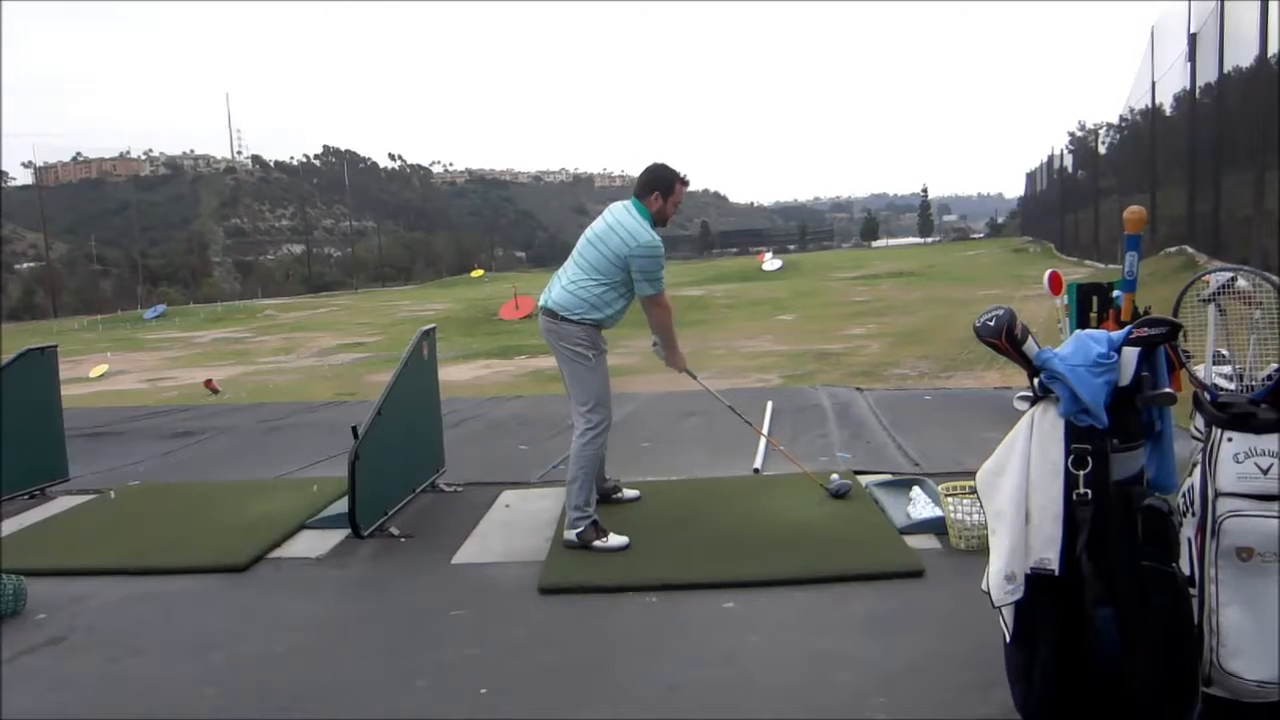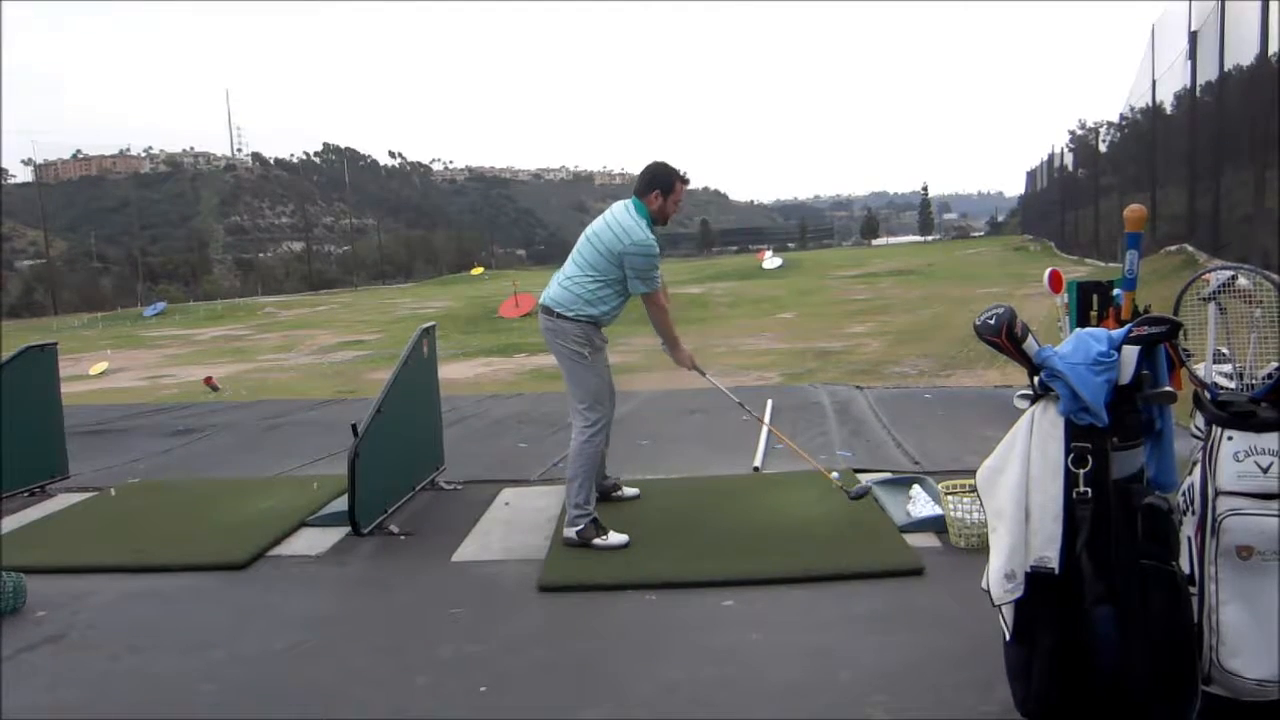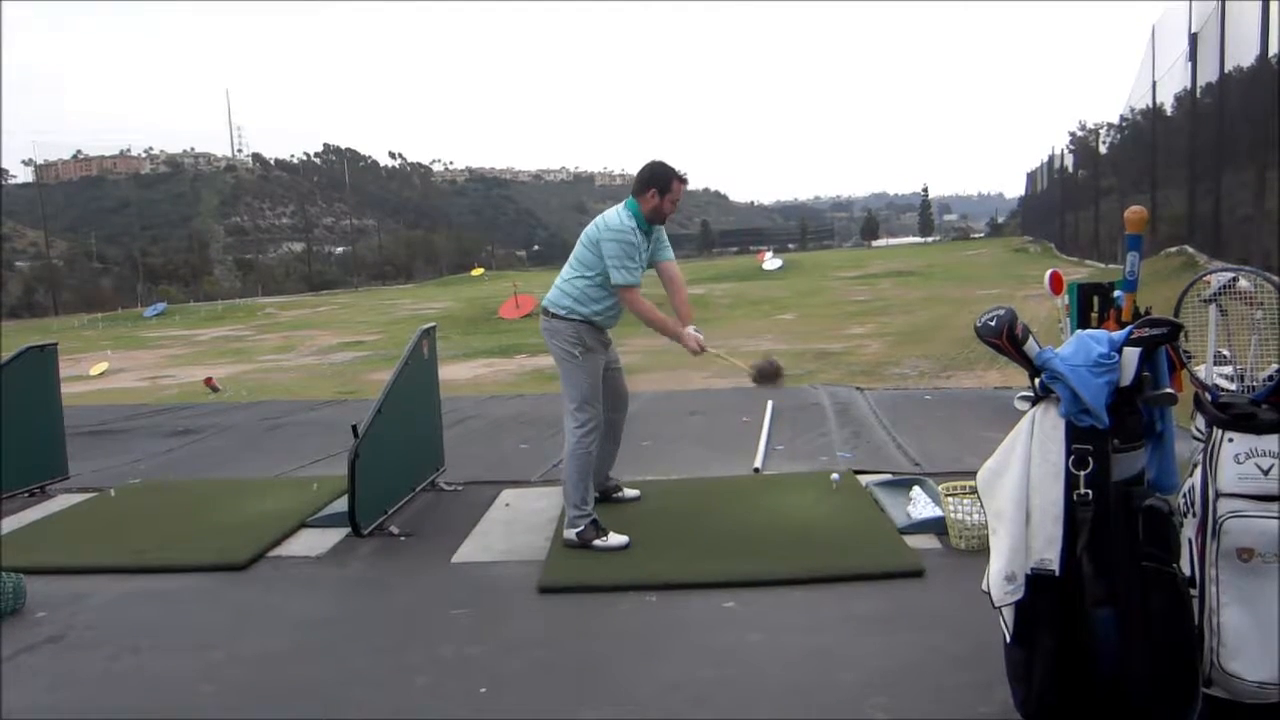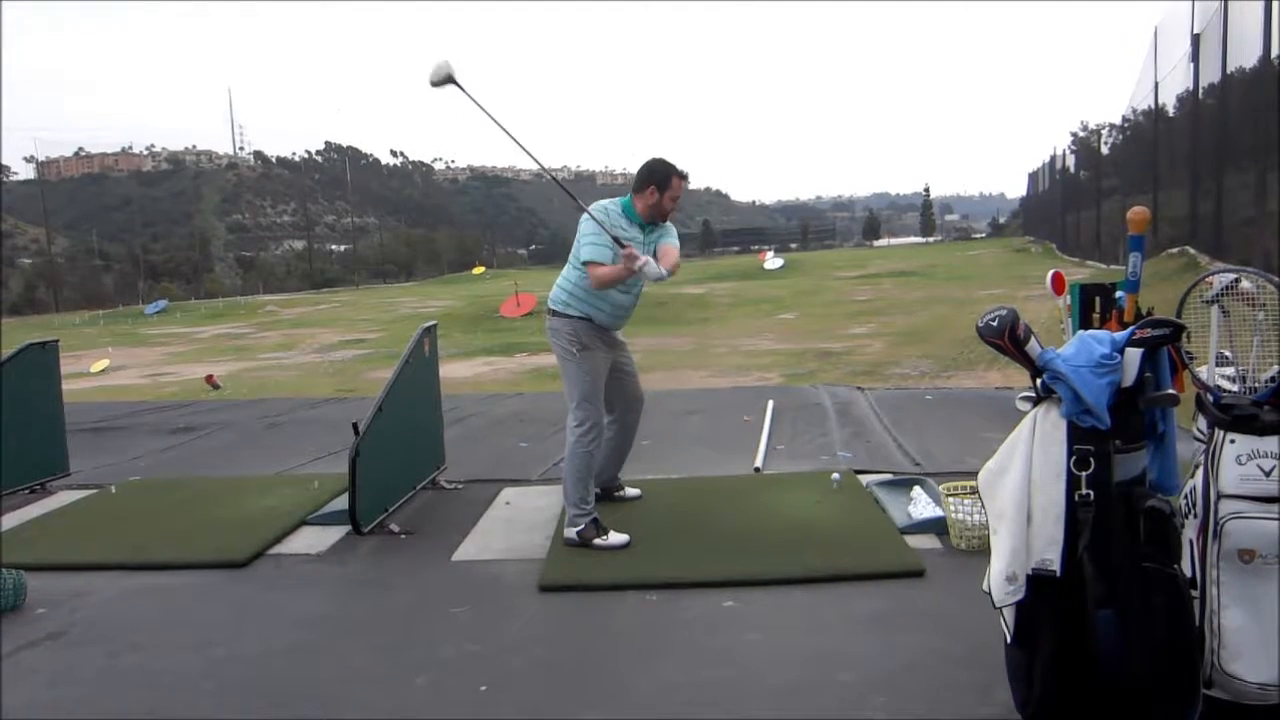
dt=0.7s
person 1, frame 1
left shoulder: (620, 211)
right shoulder: (646, 242)
right elbow: (657, 305)
left wrist: (659, 337)
right wrist: (673, 352)
left hip: (560, 314)
right hip: (574, 326)
left knee: (595, 409)
right knee: (593, 420)
left ankle: (597, 484)
right ankle: (579, 525)
person 1, frame 2
left shoulder: (626, 212)
right shoulder: (637, 238)
left elbow: (657, 281)
right elbow: (654, 304)
left wrist: (671, 336)
right wrist: (676, 349)
left hip: (571, 317)
right hip: (571, 324)
left knee: (603, 403)
right knee: (590, 418)
left ankle: (597, 483)
right ankle: (579, 522)
person 1, frame 3
left shoulder: (651, 228)
right shoulder: (618, 229)
left elbow: (672, 279)
right elbow: (632, 300)
left wrist: (689, 327)
right wrist: (680, 337)
left hip: (591, 326)
right hip: (569, 325)
left knee: (614, 404)
right knee: (585, 420)
left ankle: (599, 483)
right ankle: (579, 524)
person 1, frame 4
left shoulder: (663, 230)
right shoulder: (601, 215)
left elbow: (672, 259)
right elbow: (597, 279)
left wrist: (656, 267)
right wrist: (625, 267)
left hip: (606, 330)
right hip: (574, 325)
left knee: (629, 403)
right knee: (587, 419)
left ankle: (604, 483)
right ankle: (579, 523)
